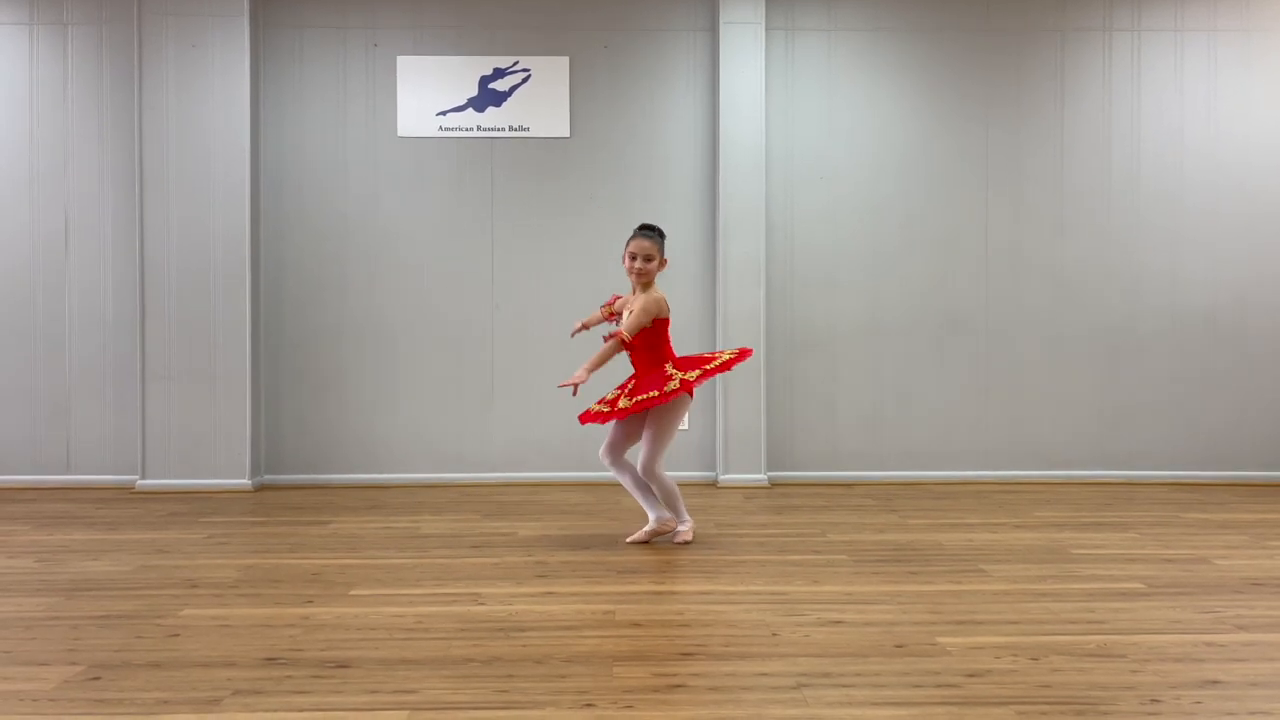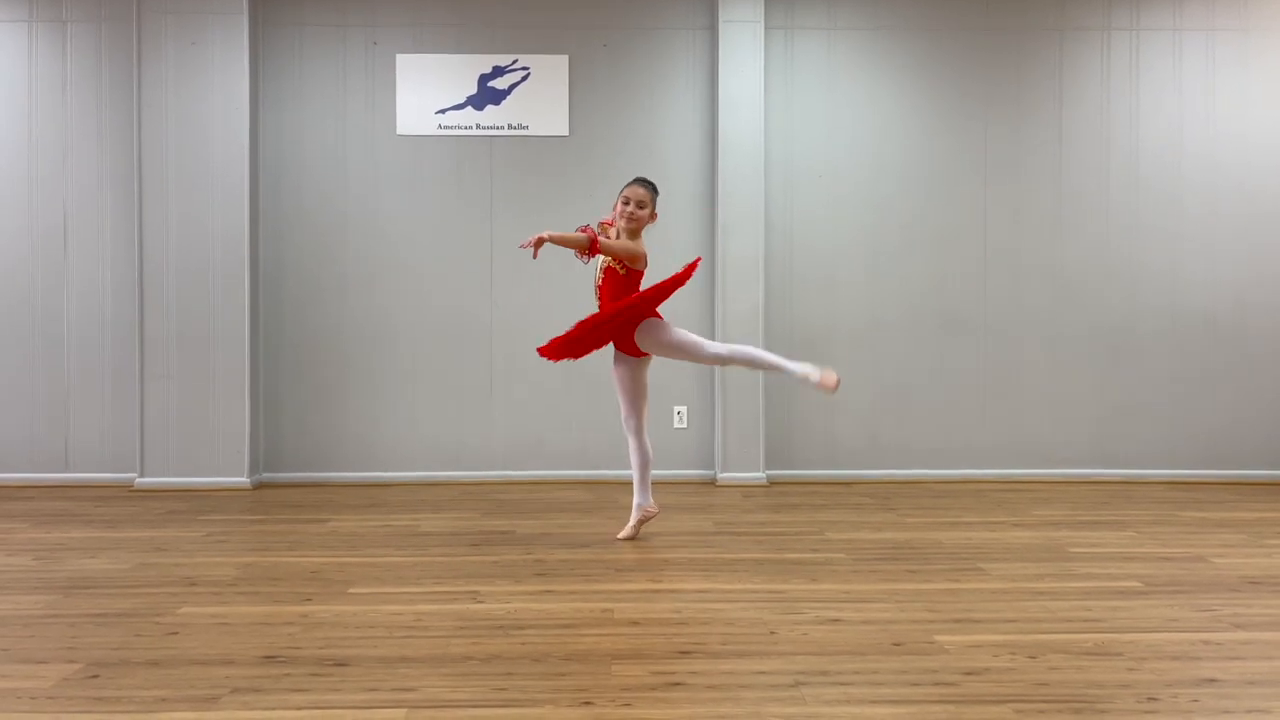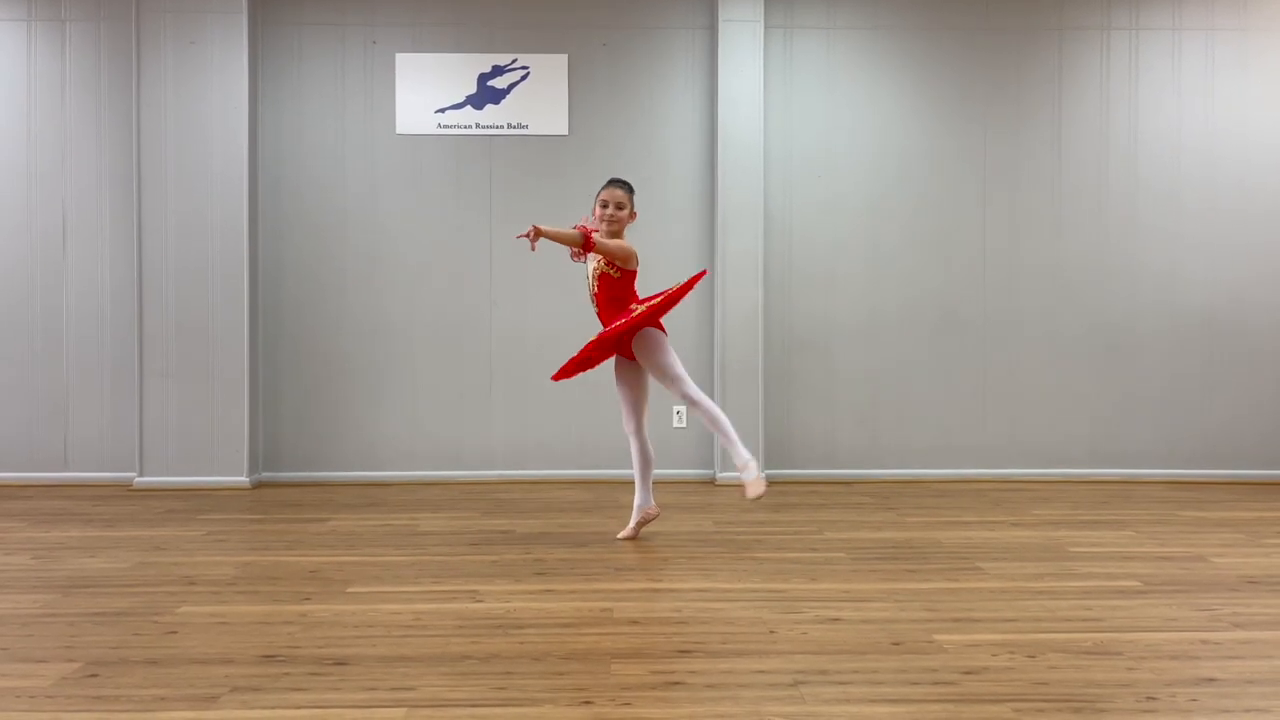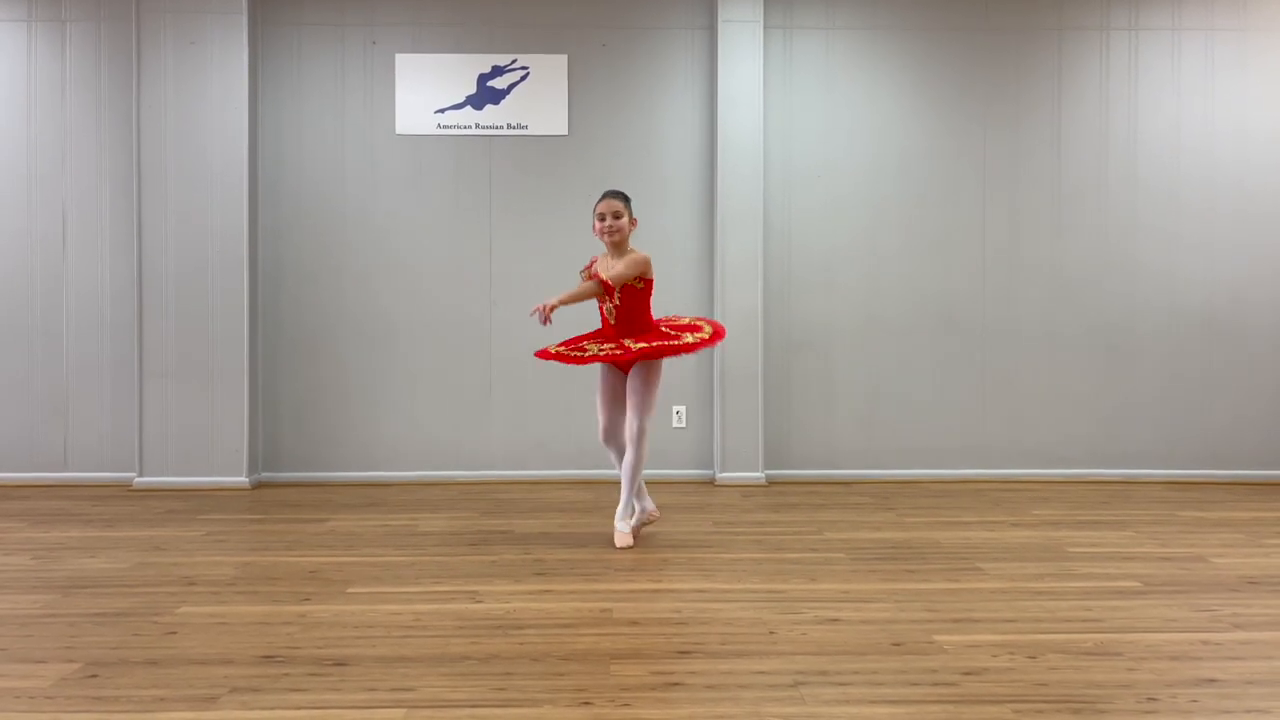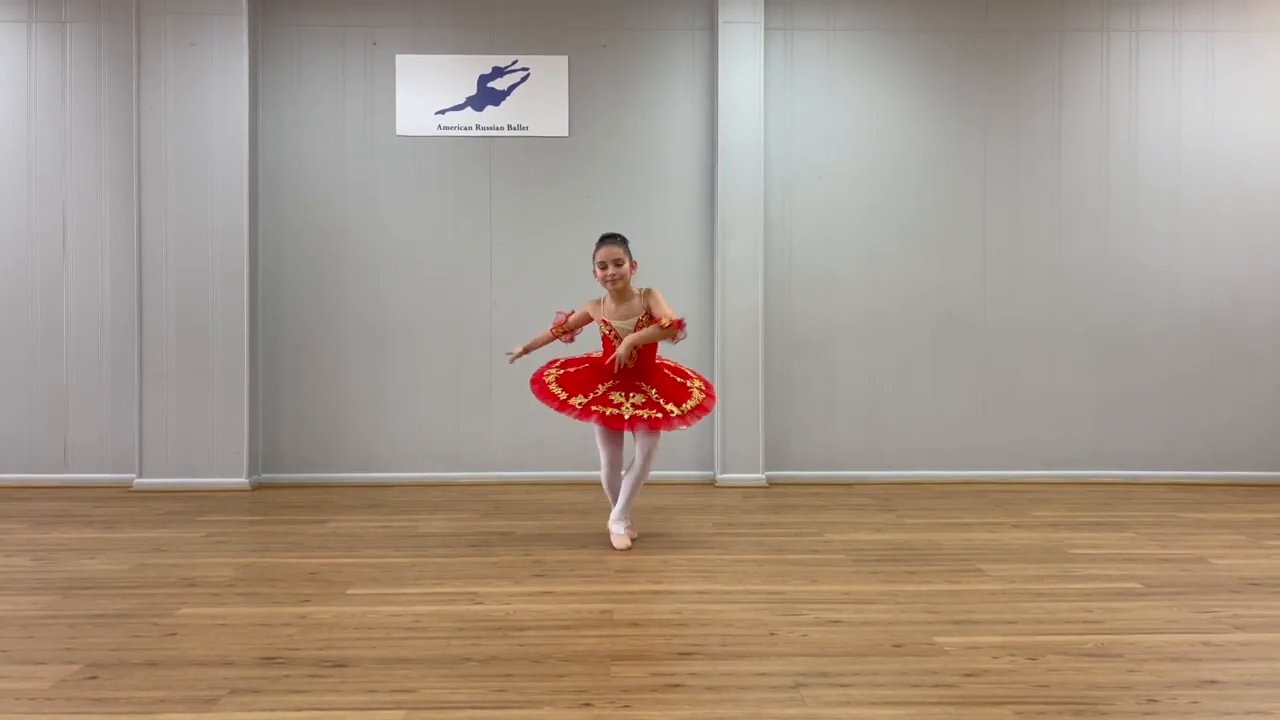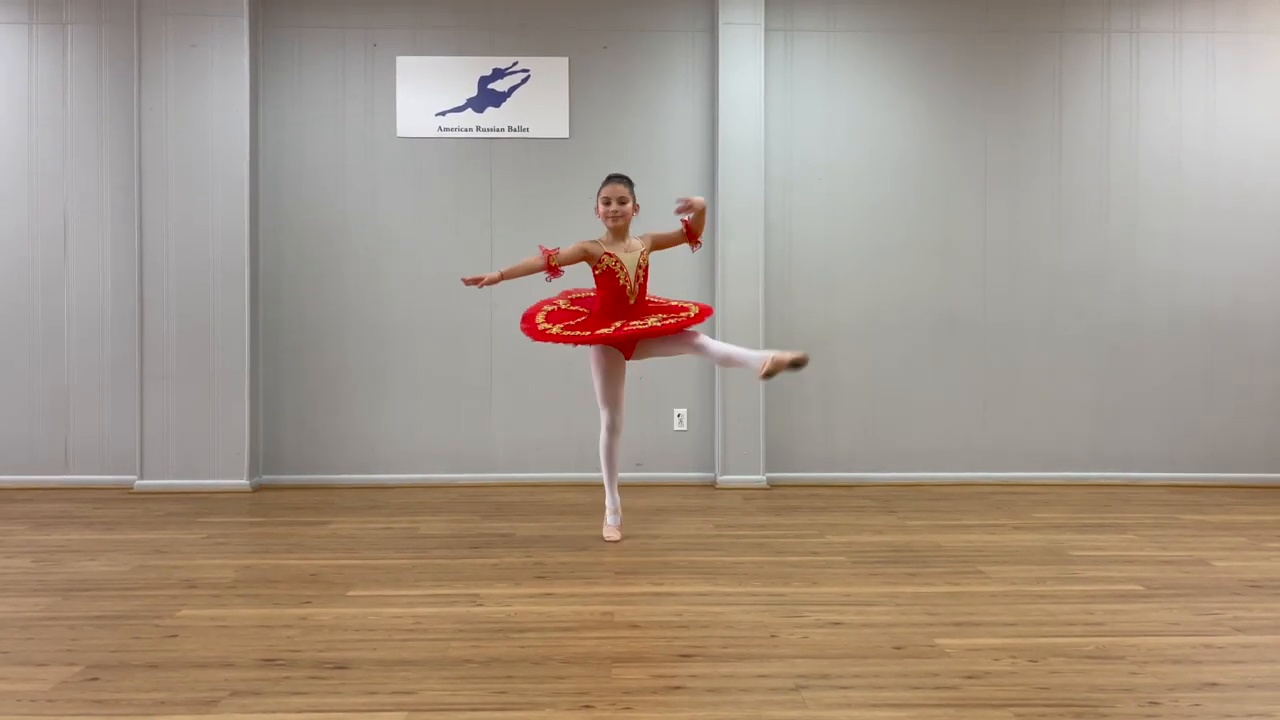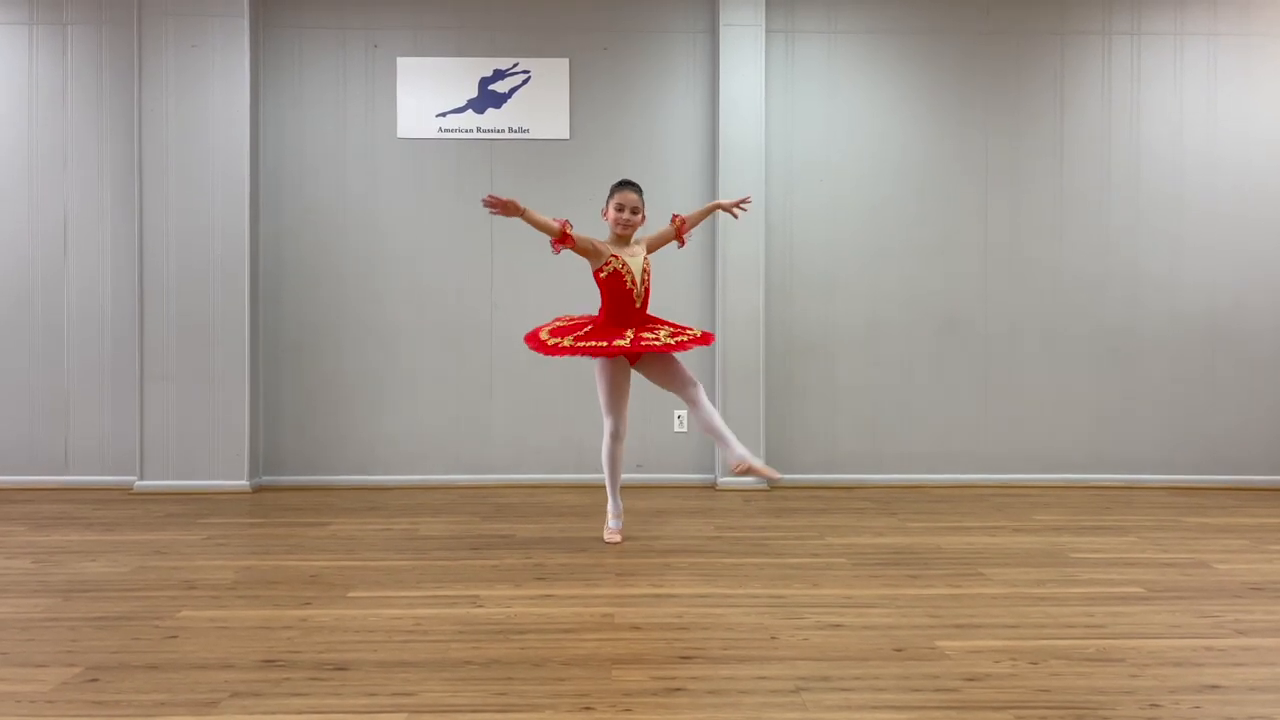
dt=0.3s
person 1, frame 1
left shoulder: (652, 300)
right shoulder: (631, 299)
left elbow: (622, 339)
right elbow: (607, 314)
left wrist: (586, 370)
right wrist: (586, 322)
left hip: (670, 383)
right hip: (647, 388)
left knee: (646, 465)
right knee: (610, 454)
left ankle: (681, 520)
right ankle: (660, 519)
person 1, frame 2
left shoulder: (633, 249)
right shoulder: (613, 233)
left elbow: (592, 243)
right elbow: (598, 232)
left wrist: (547, 237)
left hip: (640, 328)
right hip: (622, 340)
left knee: (717, 353)
right knee: (633, 425)
left ankle: (804, 371)
right ankle: (642, 505)
person 1, frame 3
left shoulder: (623, 250)
right shoulder: (598, 243)
left elbow: (588, 239)
right elbow: (584, 231)
left wrist: (543, 232)
left hip: (640, 330)
right hip: (621, 339)
left knee: (689, 394)
right knee: (634, 427)
left ankle: (744, 461)
right ankle: (644, 507)
person 1, frame 4
left shoulder: (640, 260)
right shoulder: (599, 264)
left elbow: (603, 283)
left wrist: (555, 301)
left hip: (647, 349)
right hip: (612, 353)
left knee: (637, 430)
right knee: (609, 434)
left ankle: (624, 513)
right ankle: (643, 506)
person 1, frame 5
left shoulder: (649, 297)
right shoulder: (595, 308)
left elbow: (674, 329)
right elbow: (560, 327)
left wrist: (630, 340)
right wrist: (526, 347)
left hip: (650, 383)
right hip: (606, 388)
left knee: (645, 455)
right knee: (611, 464)
left ankle: (619, 519)
right ankle: (620, 518)
person 1, frame 6
left shoulder: (646, 242)
right shoulder: (591, 249)
left elbow: (692, 233)
right elbow: (545, 261)
left wrist: (700, 208)
right wrist: (497, 276)
left hip: (642, 330)
right hip: (603, 335)
left knee: (697, 340)
right knee: (612, 422)
left ankle: (765, 360)
right ankle: (612, 508)
person 1, frame 7
left shoulder: (643, 247)
right shoulder: (595, 250)
left elbow: (680, 226)
right elbow: (558, 230)
left wrist: (717, 206)
right wrist: (519, 211)
left hip: (643, 336)
right hip: (608, 340)
left knee: (691, 389)
right knee: (615, 427)
left ankle: (739, 457)
right ankle: (614, 512)
